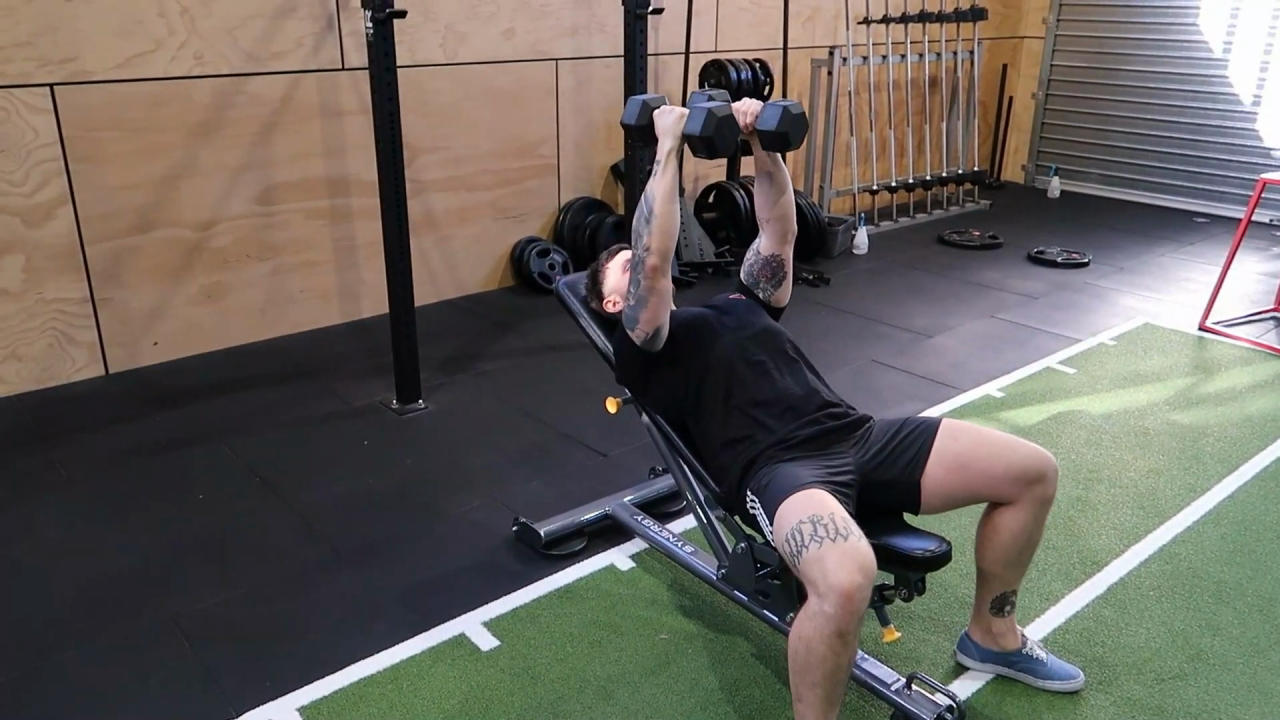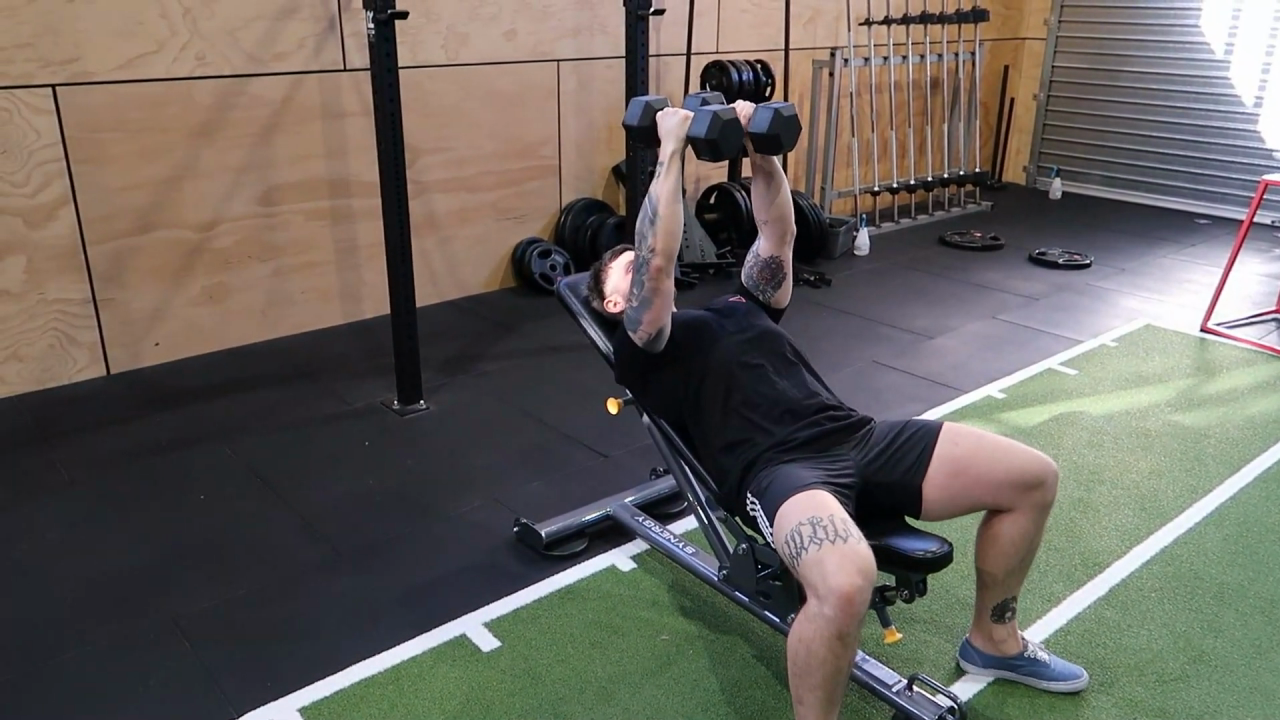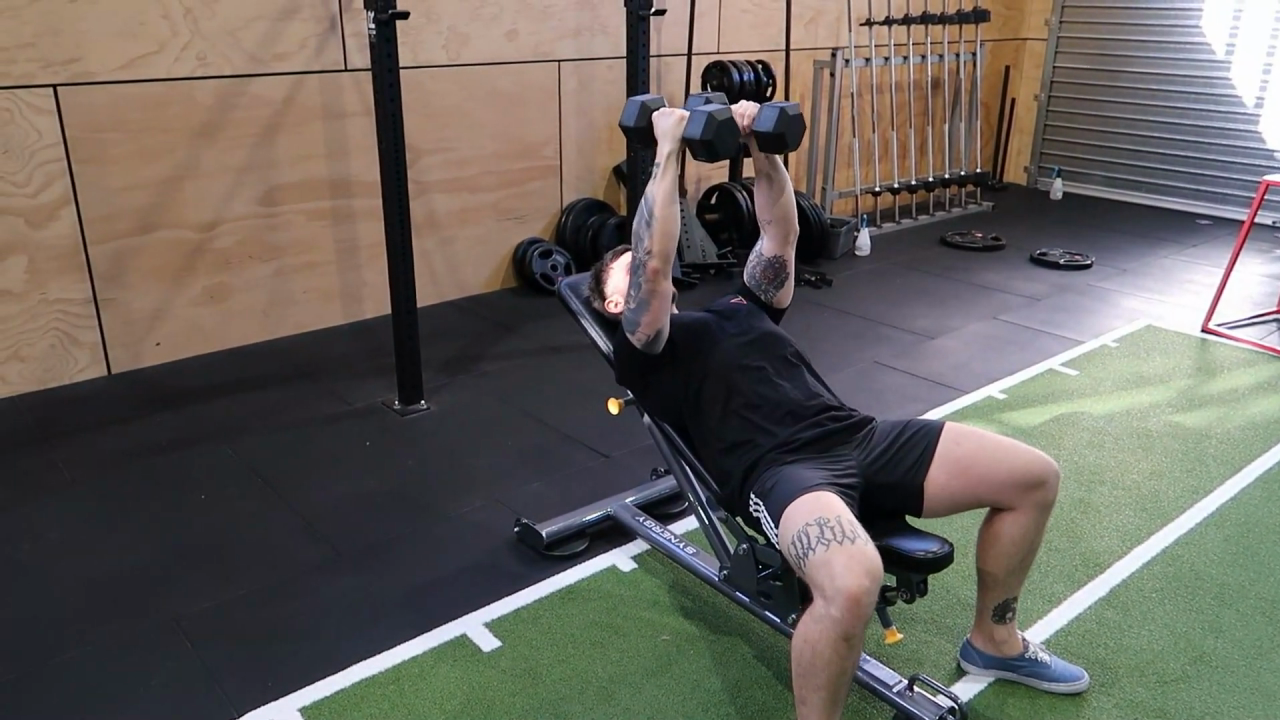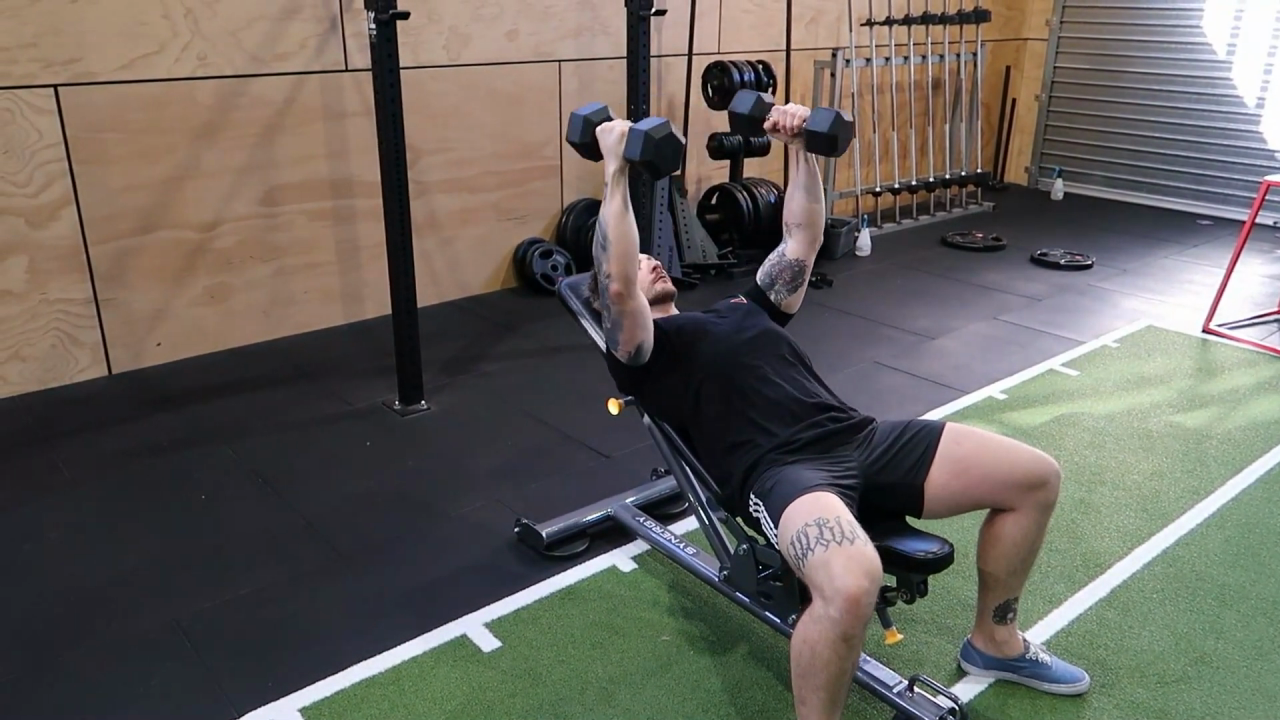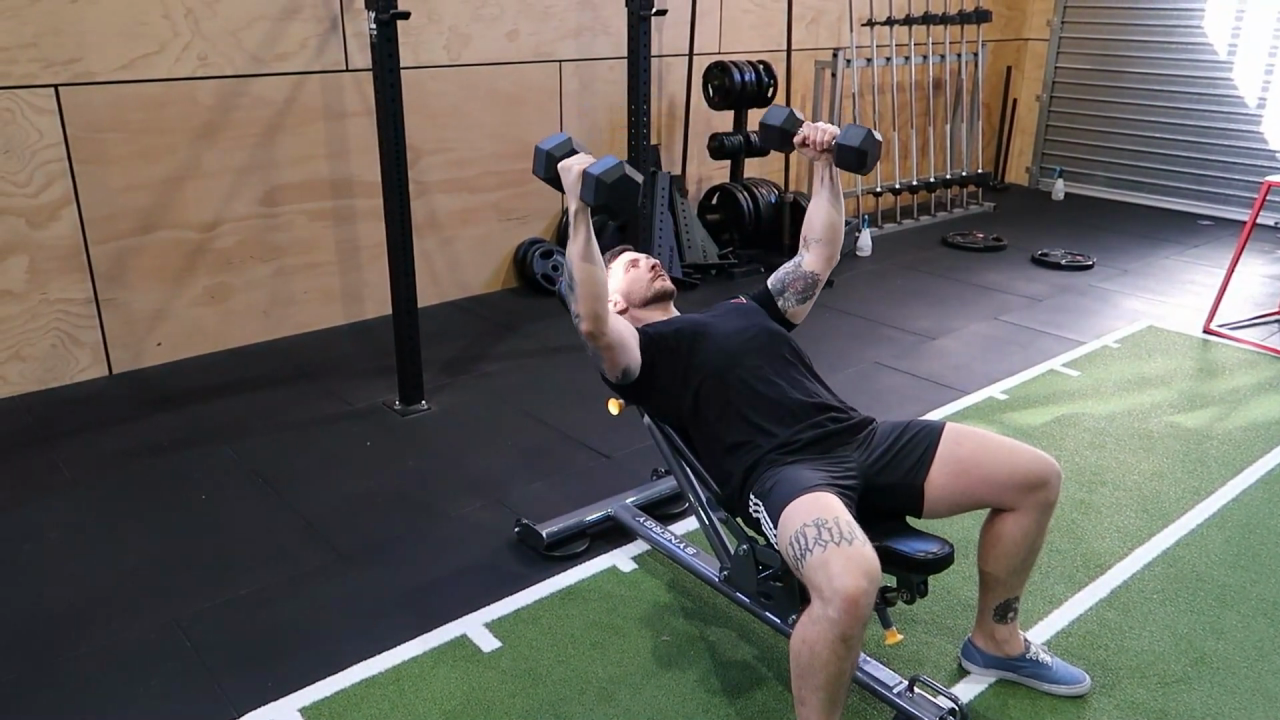
dt=0.3s
person 1, frame 1
left shoulder: (739, 302)
right shoulder: (643, 347)
left elbow: (780, 230)
right elbow: (653, 259)
left wrist: (762, 141)
right wrist: (667, 147)
left hip: (854, 436)
right hip: (776, 468)
left knee: (1033, 471)
right knee: (845, 580)
left ankle: (992, 633)
person 1, frame 2
left shoulder: (741, 303)
right shoulder: (644, 346)
left elbow: (777, 233)
right elbow: (659, 258)
left wrist: (756, 146)
right wrist: (672, 149)
left hip: (855, 438)
right hip: (776, 469)
left knee: (1034, 478)
right knee: (844, 583)
left ankle: (994, 640)
person 1, frame 3
left shoulder: (741, 306)
right shoulder: (644, 349)
left elbow: (780, 232)
right elbow: (655, 257)
left wrist: (759, 145)
right wrist: (668, 151)
left hip: (857, 438)
right hip: (778, 470)
left knee: (1035, 477)
right knee: (852, 583)
left ankle: (994, 640)
person 1, frame 4
left shoulder: (743, 305)
right shoulder: (640, 348)
left elbow: (803, 238)
right elbow: (615, 288)
left wrist: (797, 146)
right wrist: (616, 172)
left hip: (858, 439)
right hip: (779, 471)
left knee: (1037, 477)
right knee: (851, 584)
left ankle: (994, 641)
person 1, frame 5
left shoulder: (744, 307)
right shoulder: (640, 350)
left elbow: (818, 255)
right elbow: (593, 322)
left wrist: (823, 164)
right wrist: (580, 209)
left hip: (858, 438)
right hip: (779, 470)
left knee: (1037, 476)
right knee: (849, 586)
left ankle: (995, 641)
